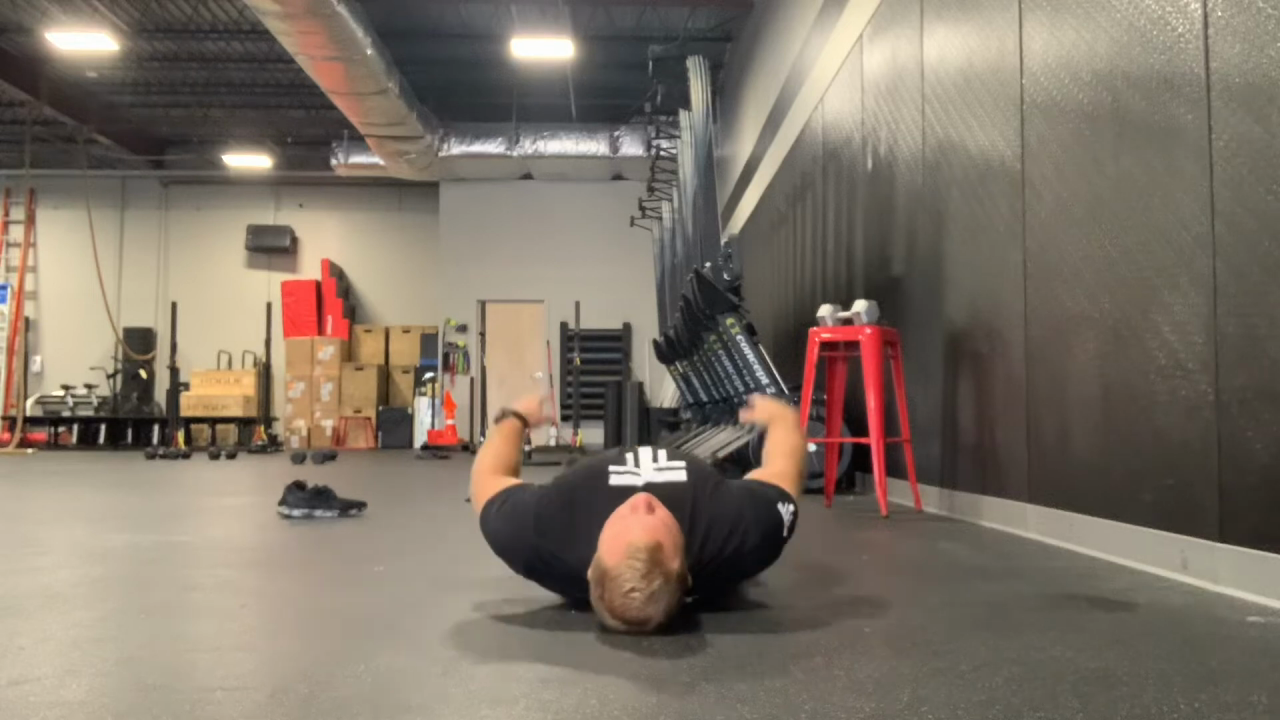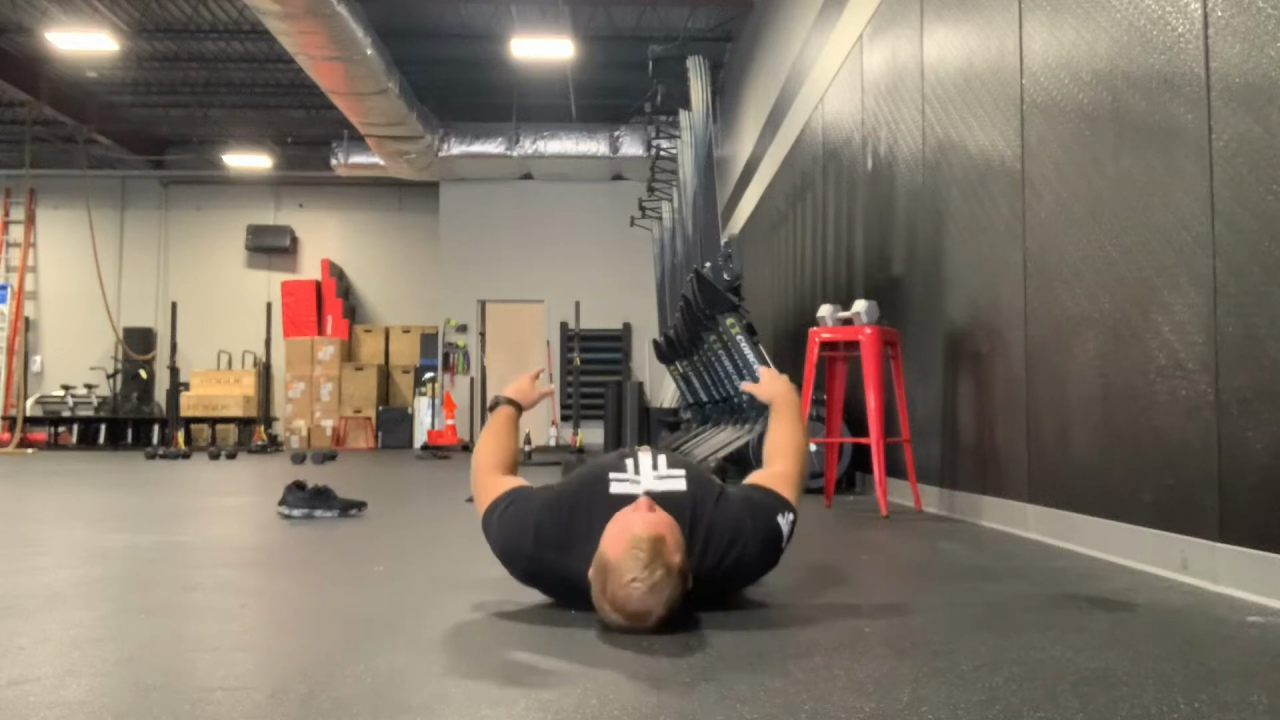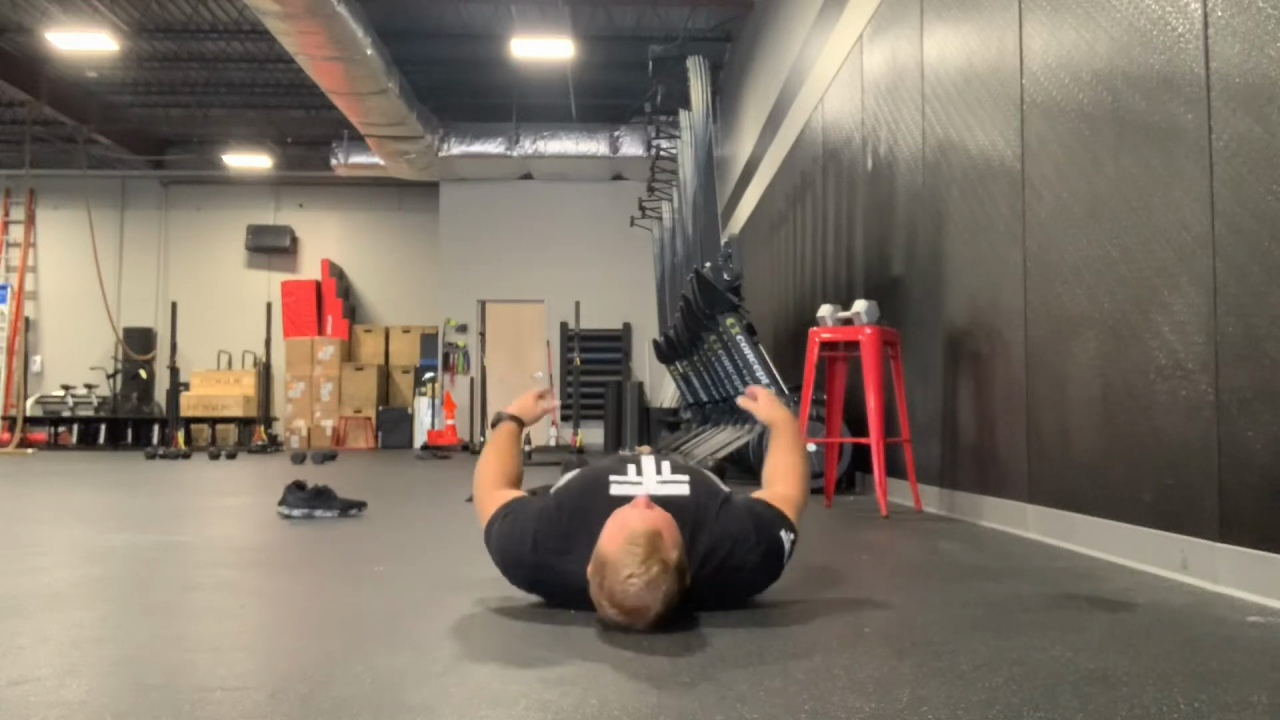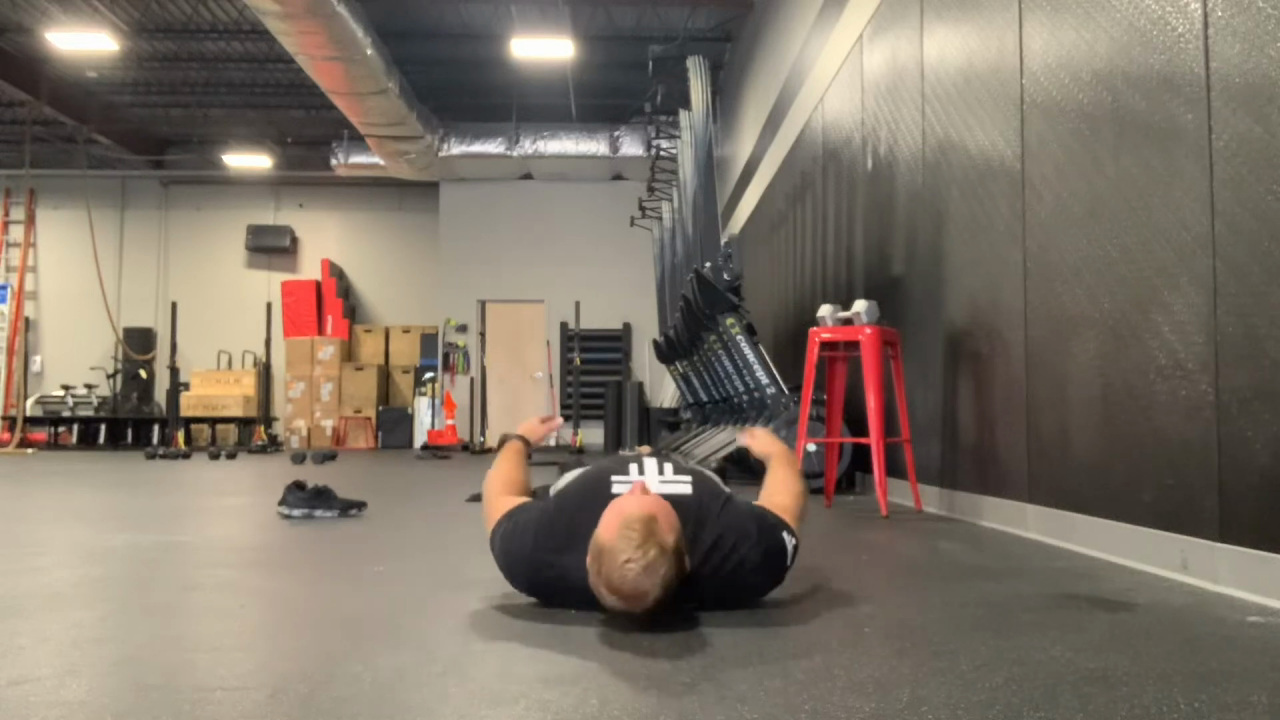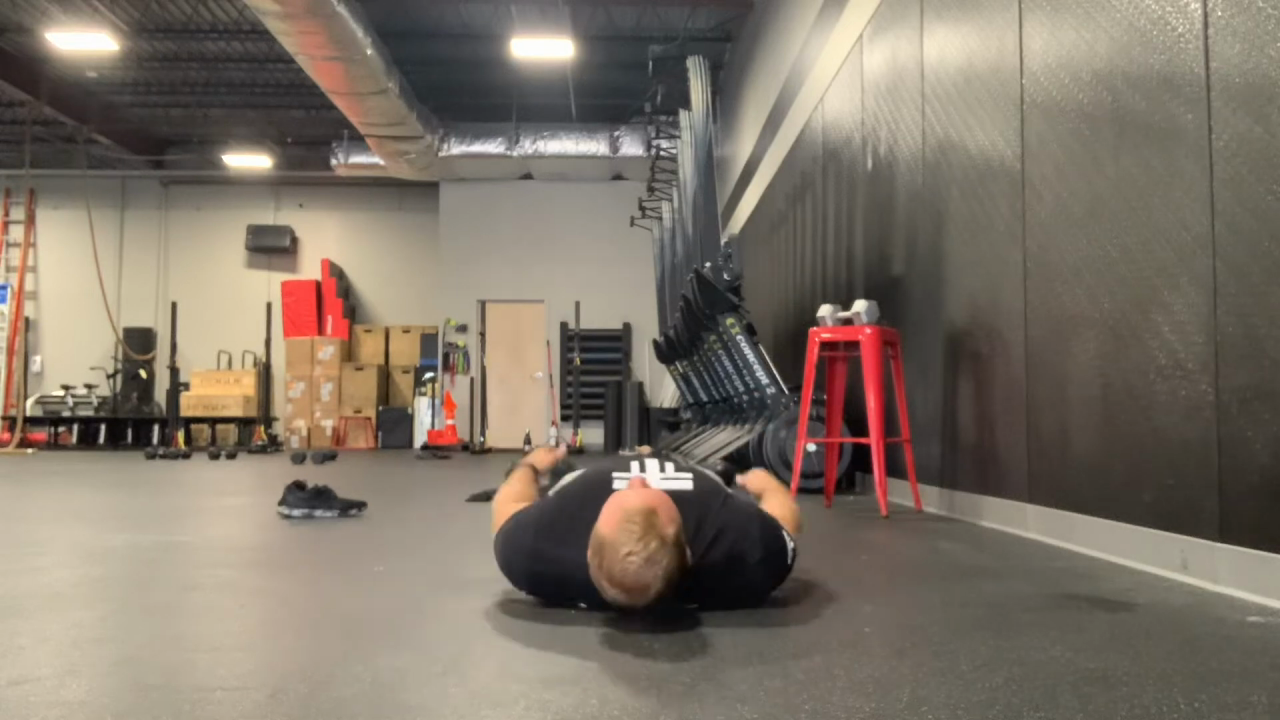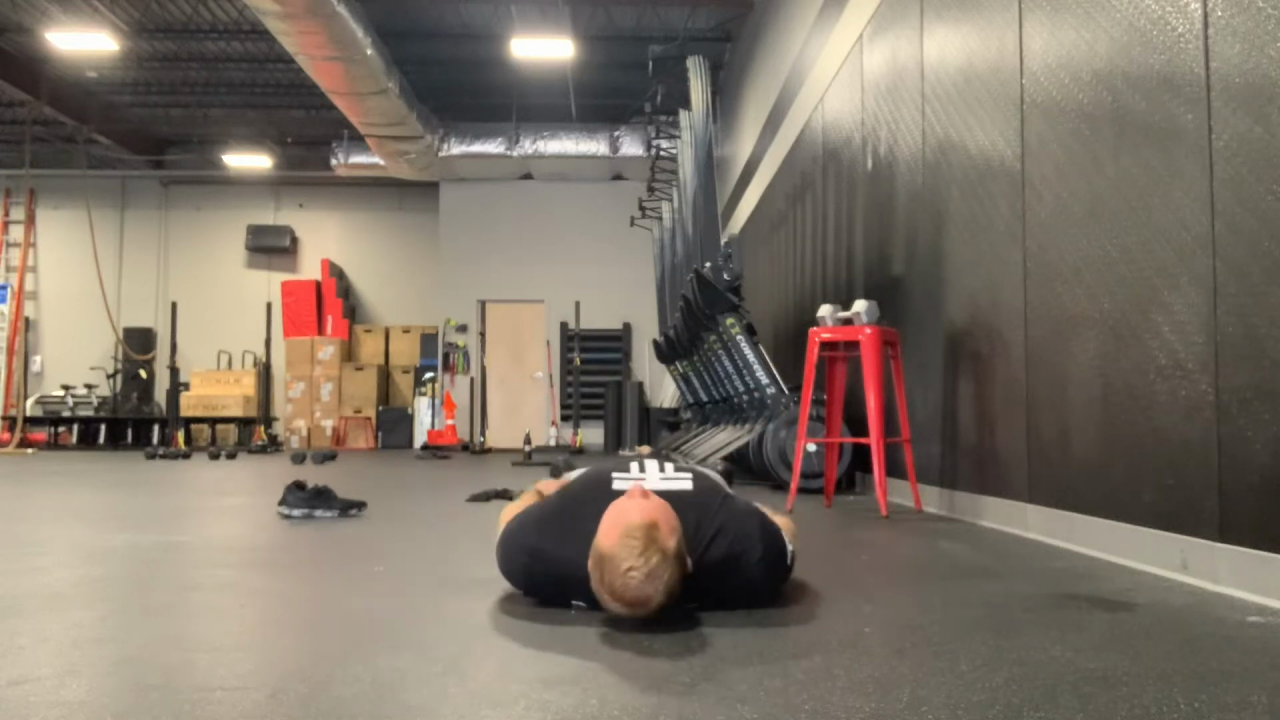
dt=0.1s
person 1, frame 1
left shoulder: (538, 539)
right shoulder: (744, 533)
left elbow: (488, 480)
right elbow: (783, 474)
left wrist: (514, 418)
right wrist: (781, 416)
person 1, frame 2
left shoulder: (537, 544)
right shoulder: (743, 541)
left elbow: (489, 476)
right elbow: (785, 471)
left wrist: (508, 403)
right wrist: (783, 396)
person 1, frame 3
left shoulder: (534, 548)
right shoulder: (746, 550)
left elbow: (491, 491)
right elbow: (788, 493)
left wrist: (510, 419)
right wrist: (780, 417)
person 1, frame 4
left shoulder: (538, 549)
right shoulder: (749, 552)
left elbow: (500, 498)
right elbow: (786, 503)
left wrist: (517, 439)
right wrist: (776, 451)
person 1, frame 5
left shoulder: (530, 546)
right shoulder: (751, 545)
left elbow: (505, 512)
right elbow: (787, 518)
left wrist: (529, 466)
right wrist: (765, 484)
person 1, frame 6
left shoulder: (531, 547)
right shoulder: (750, 548)
left elbow: (511, 523)
right elbow: (782, 531)
left wrist: (538, 491)
right wrist: (762, 510)
